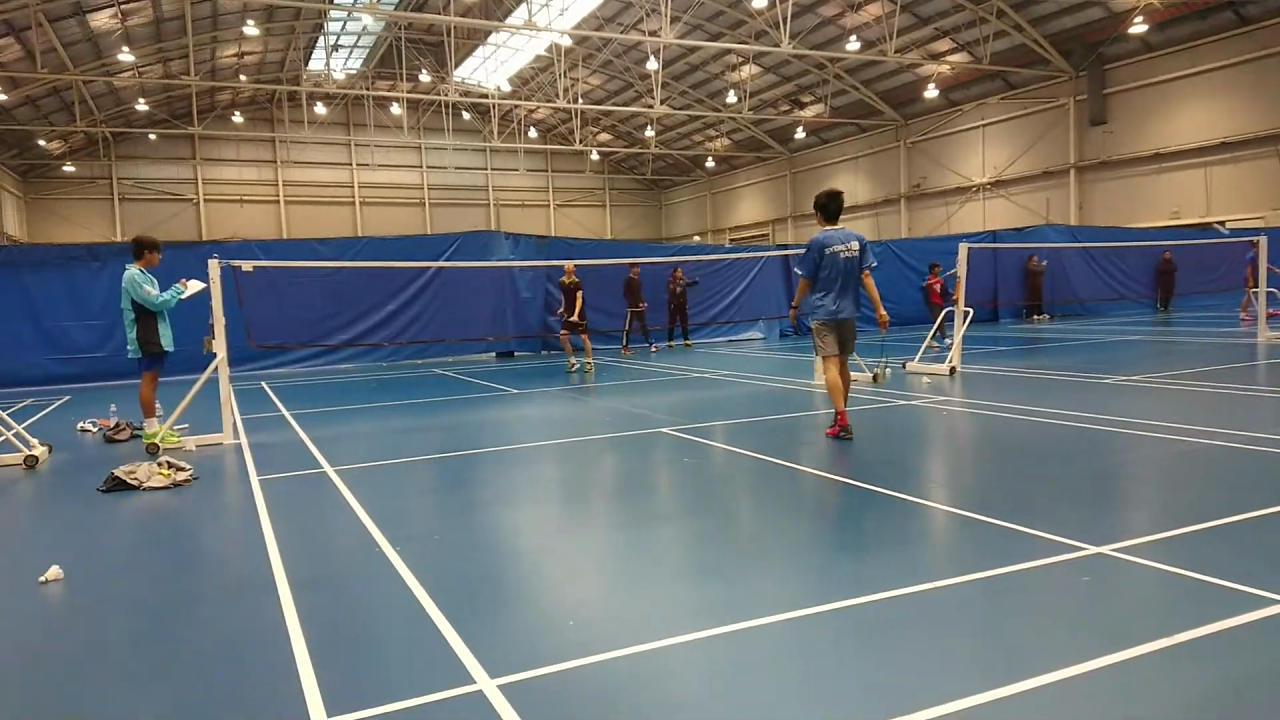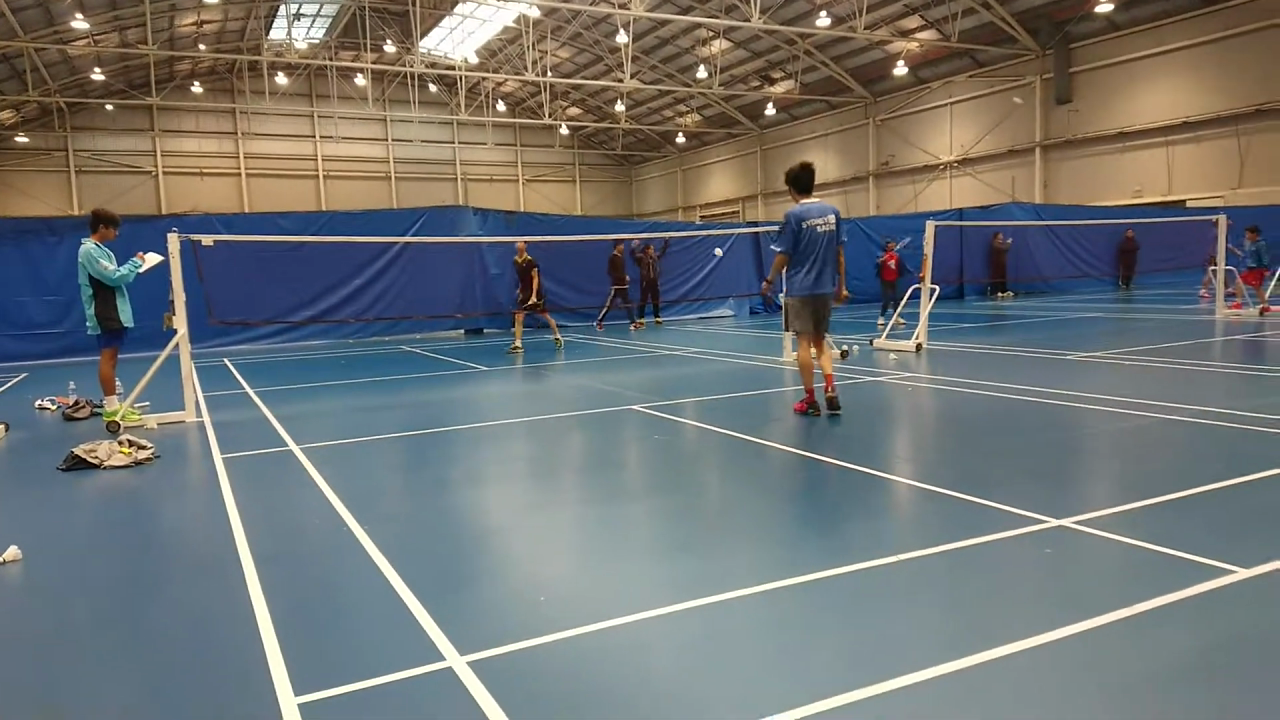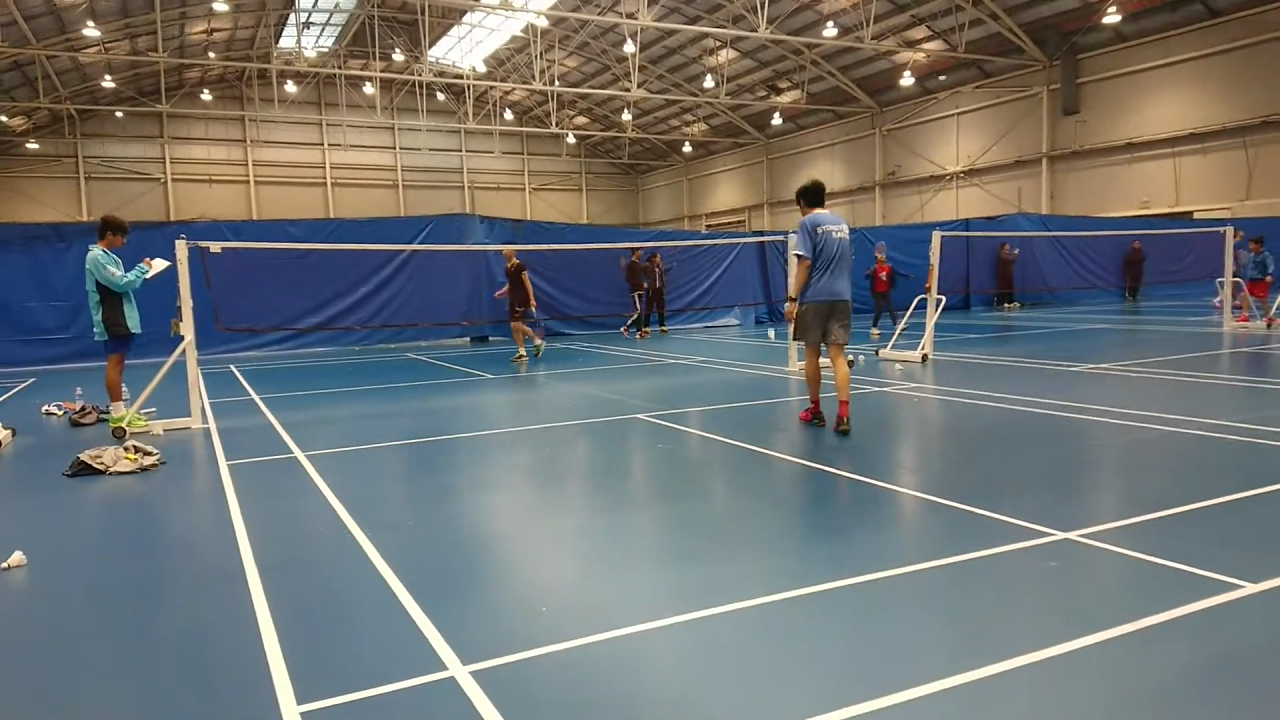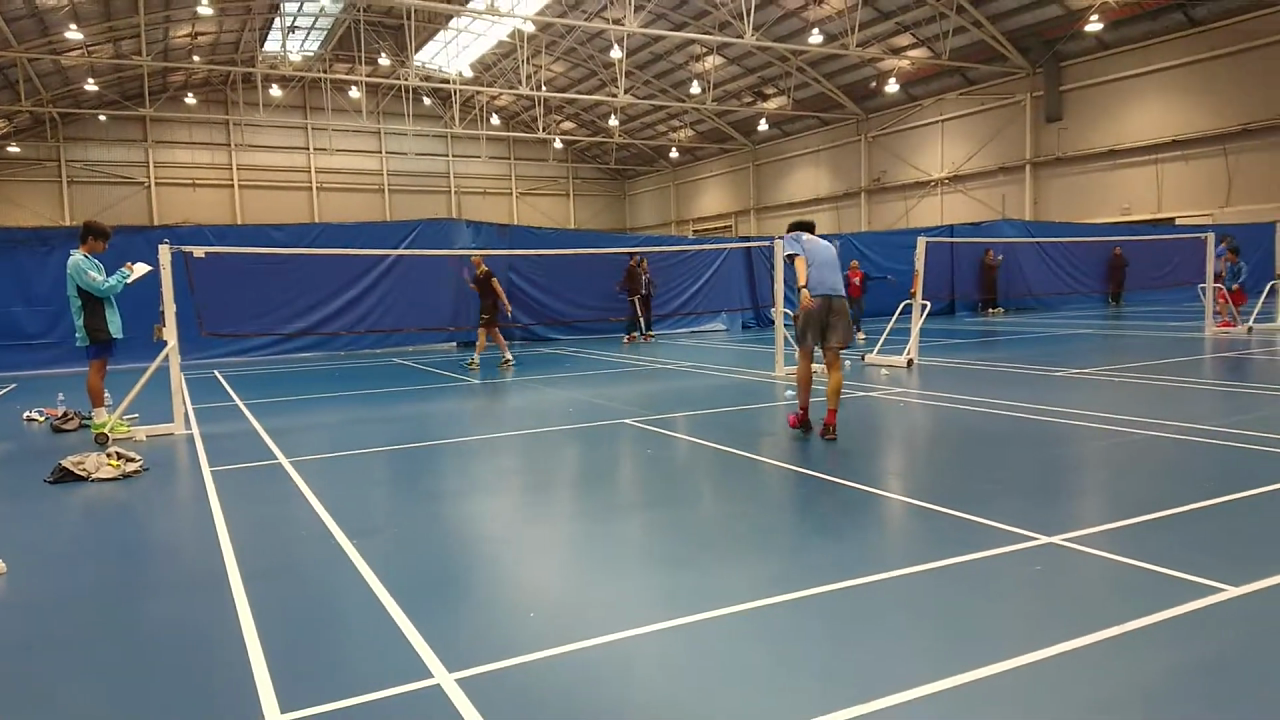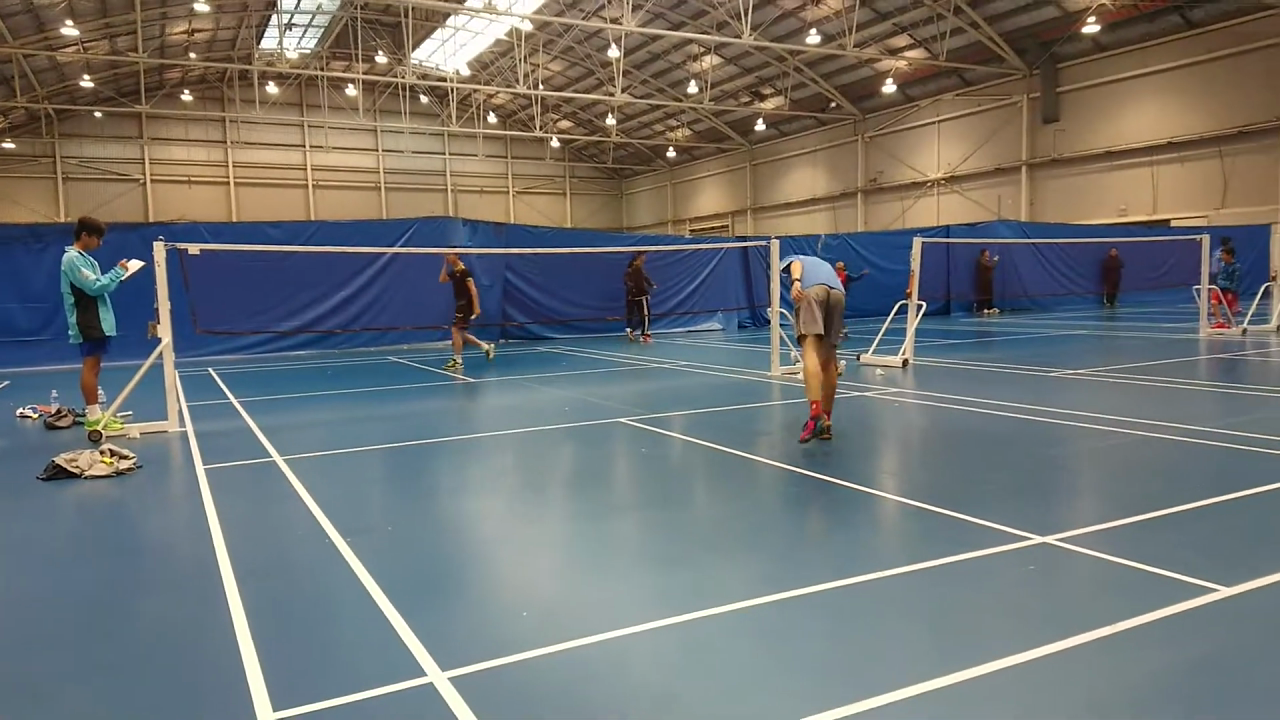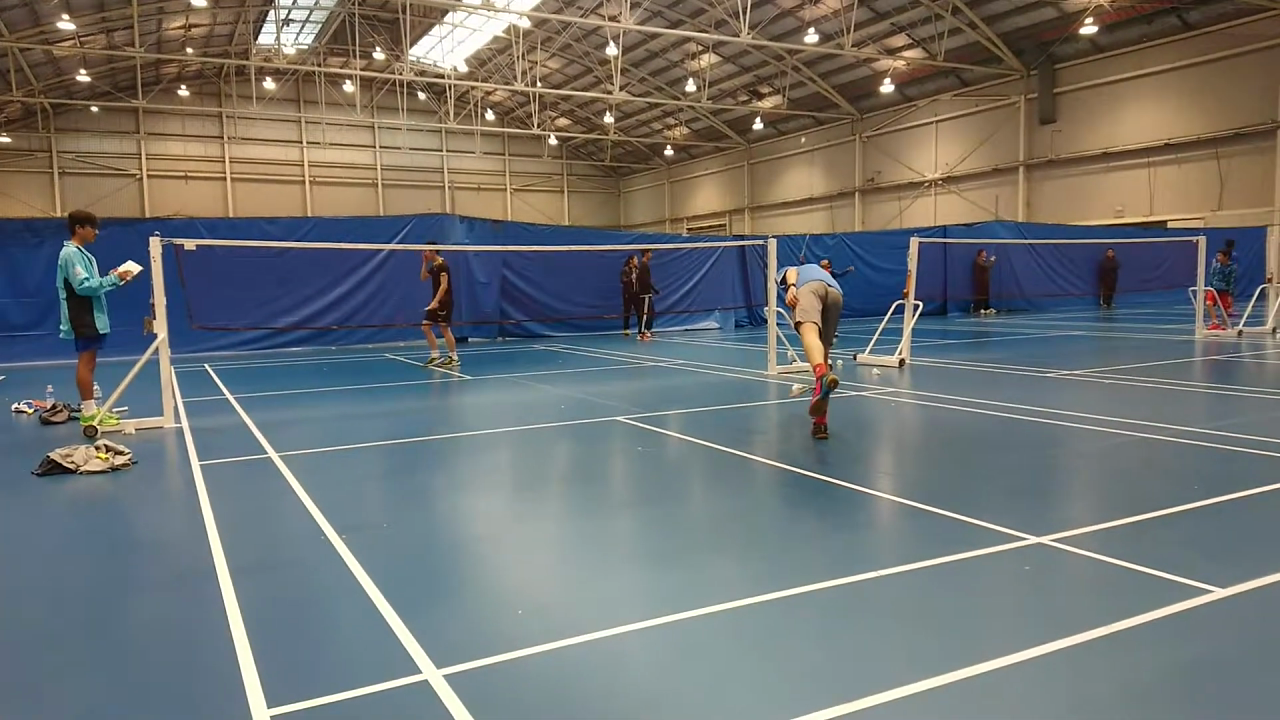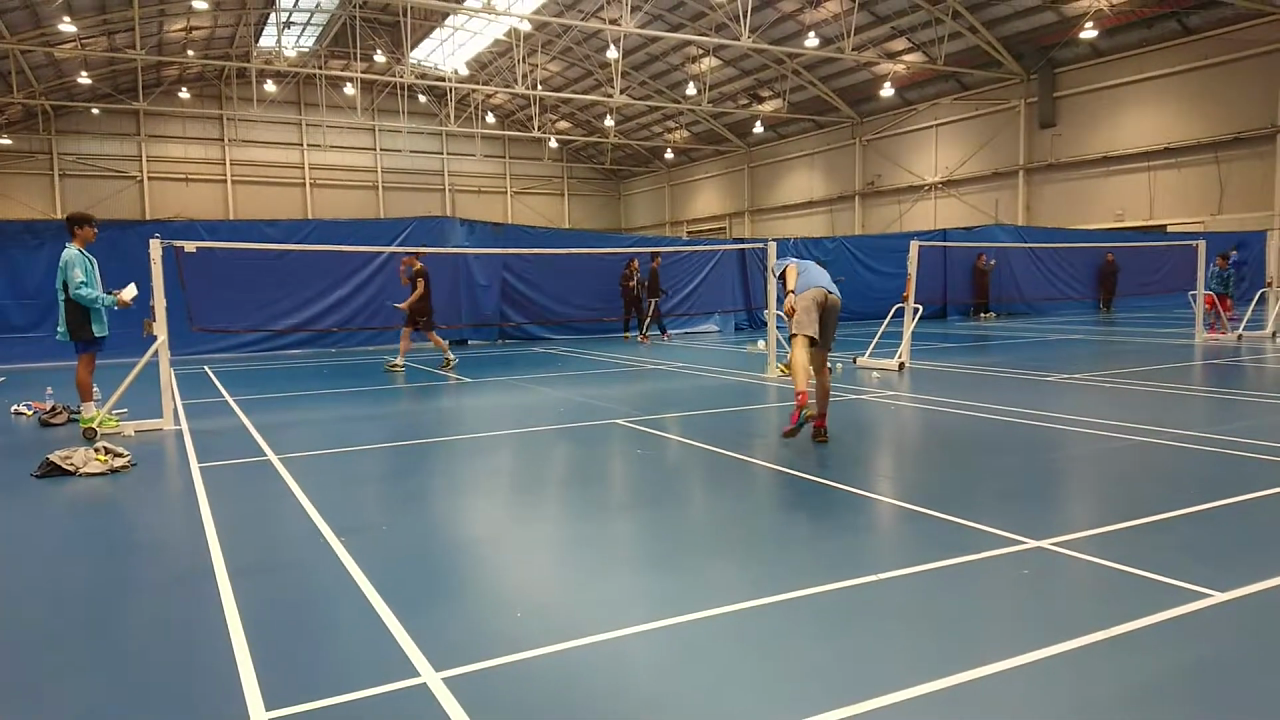
dt=0.2s
person 1, frame 1
left shoulder: (817, 242)
right shoulder: (858, 240)
left elbow: (805, 280)
right elbow: (866, 276)
left wrist: (794, 306)
right wrist: (880, 309)
left hip: (823, 313)
right hip: (848, 312)
left knee: (831, 366)
right knee: (843, 364)
left ankle: (842, 423)
right ankle: (841, 413)
person 1, frame 2
left shoulder: (794, 215)
right shoulder: (832, 212)
left elbow: (783, 256)
right elbow: (839, 253)
left wrist: (769, 281)
right wrist: (841, 285)
left hip: (800, 289)
right hip: (825, 288)
left knee: (804, 343)
right knee: (820, 341)
left ankle: (811, 400)
right ankle: (830, 388)
person 1, frame 3
left shoulder: (808, 223)
right shoulder: (842, 224)
left elbow: (805, 263)
left wrist: (793, 299)
left hip: (814, 297)
right hip: (842, 297)
left knee: (812, 354)
right knee: (838, 356)
left ankle: (815, 410)
right ankle: (843, 414)
person 1, frame 4
left shoulder: (792, 236)
right shoulder: (826, 244)
left elbow: (800, 259)
left wrist: (802, 287)
left hip: (813, 295)
right hip: (838, 295)
left knee: (805, 356)
right knee: (833, 363)
left ankle: (803, 415)
right ankle: (830, 422)
person 1, frame 5
left shoulder: (793, 260)
left elbow: (796, 264)
left wrist: (796, 281)
left hip: (812, 289)
right hip: (837, 293)
left knee: (811, 349)
right knee: (828, 360)
left ankle: (816, 418)
right ankle: (825, 424)
person 1, frame 6
left shoulder: (787, 272)
left elbow: (793, 270)
left wrist: (791, 286)
right wrist: (822, 360)
left hip: (809, 287)
right hip: (835, 292)
left knee: (809, 332)
right knee: (823, 354)
left ankle: (822, 379)
person 1, frame 7
left shoulder: (783, 263)
left elbow: (792, 269)
left wrist: (790, 293)
left hip: (808, 292)
right hip: (833, 296)
left knee: (799, 345)
right knee: (821, 365)
left ankle: (802, 404)
right ankle: (820, 425)
person 2, frame 1
left shoulder: (141, 275)
right shoulder: (134, 276)
left elbow: (154, 302)
right elbow: (156, 302)
left wrist: (176, 294)
right wrist: (178, 288)
left hip: (154, 337)
right hip: (147, 338)
left knee: (151, 381)
right knee: (149, 381)
left ankle: (153, 427)
right ankle: (151, 430)
person 2, frame 2
left shoulder: (98, 250)
right shoulder: (90, 251)
left elbow: (111, 277)
right elbow: (113, 277)
left wrist: (133, 268)
right wrist: (135, 262)
left hip: (112, 312)
right hip: (105, 314)
left knee: (111, 358)
right knee: (108, 358)
left ankle: (113, 404)
right ankle: (111, 408)
person 2, frame 3
left shoulder: (106, 256)
right shoulder: (97, 257)
right elbow: (121, 283)
left wrist: (141, 274)
right wrist: (142, 268)
left hip: (120, 318)
right hip: (113, 320)
left knee: (118, 364)
right knee: (115, 364)
left ankle: (119, 410)
right ankle: (117, 414)
person 2, frame 4
left shoulder: (88, 261)
right shoulder: (78, 262)
right elbow: (102, 288)
left wrist: (122, 278)
right wrist: (123, 273)
left hip: (102, 324)
right hip: (95, 326)
left knee: (100, 370)
right knee: (97, 370)
left ankle: (101, 416)
right ankle: (99, 420)
person 2, frame 5
left shoulder: (82, 258)
right shoulder: (73, 259)
right elbow: (94, 287)
left wrist: (116, 276)
right wrist: (118, 271)
left hip: (96, 322)
right hip: (88, 323)
left knee: (94, 367)
right knee: (90, 367)
left ankle: (95, 413)
right ankle: (93, 417)
person 2, frame 6
left shoulder: (80, 253)
right shoulder: (71, 254)
right elbow: (82, 286)
left wrist: (112, 278)
right wrist: (113, 279)
left hip: (92, 317)
right hip: (82, 319)
left knee: (89, 363)
right knee: (86, 362)
left ankle: (91, 408)
right ankle: (88, 412)
person 2, frame 7
left shoulder: (81, 255)
right shoulder: (73, 256)
right elbow: (78, 291)
left wrist: (109, 296)
right wrist: (111, 300)
left hip: (90, 320)
right hip: (82, 321)
left knee: (88, 364)
right knee: (86, 364)
left ankle: (90, 410)
right ankle: (88, 414)
